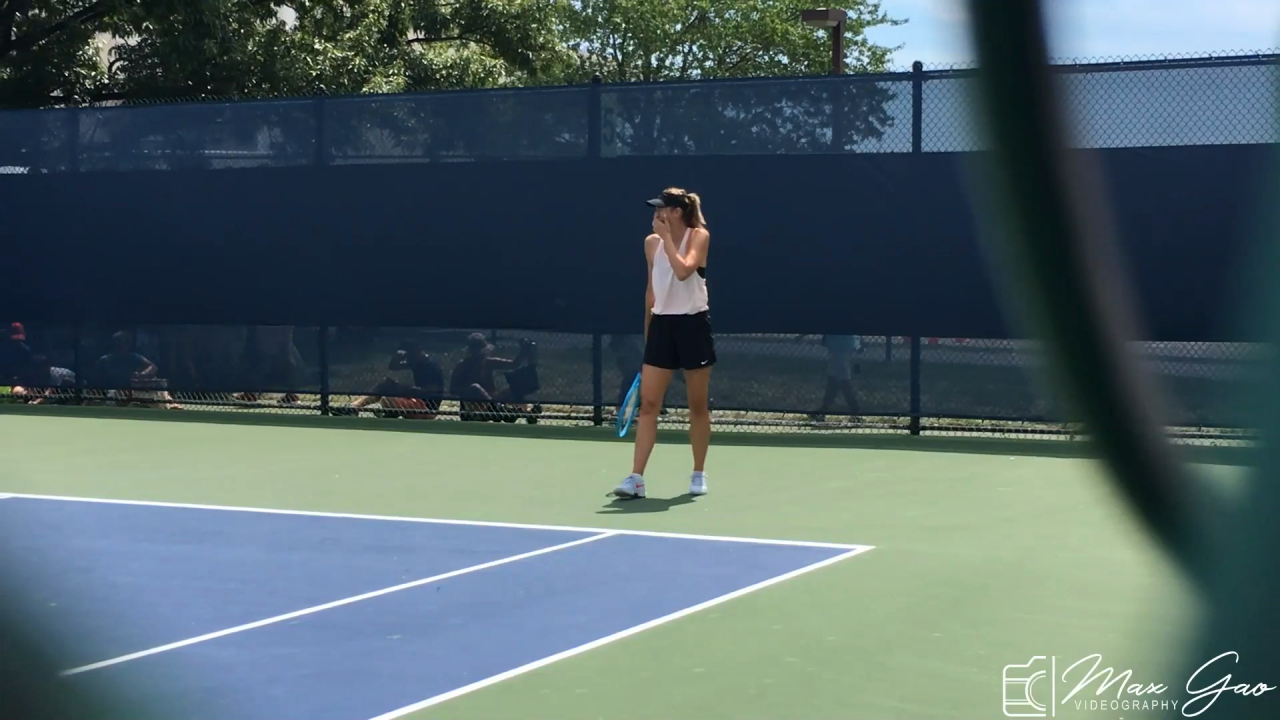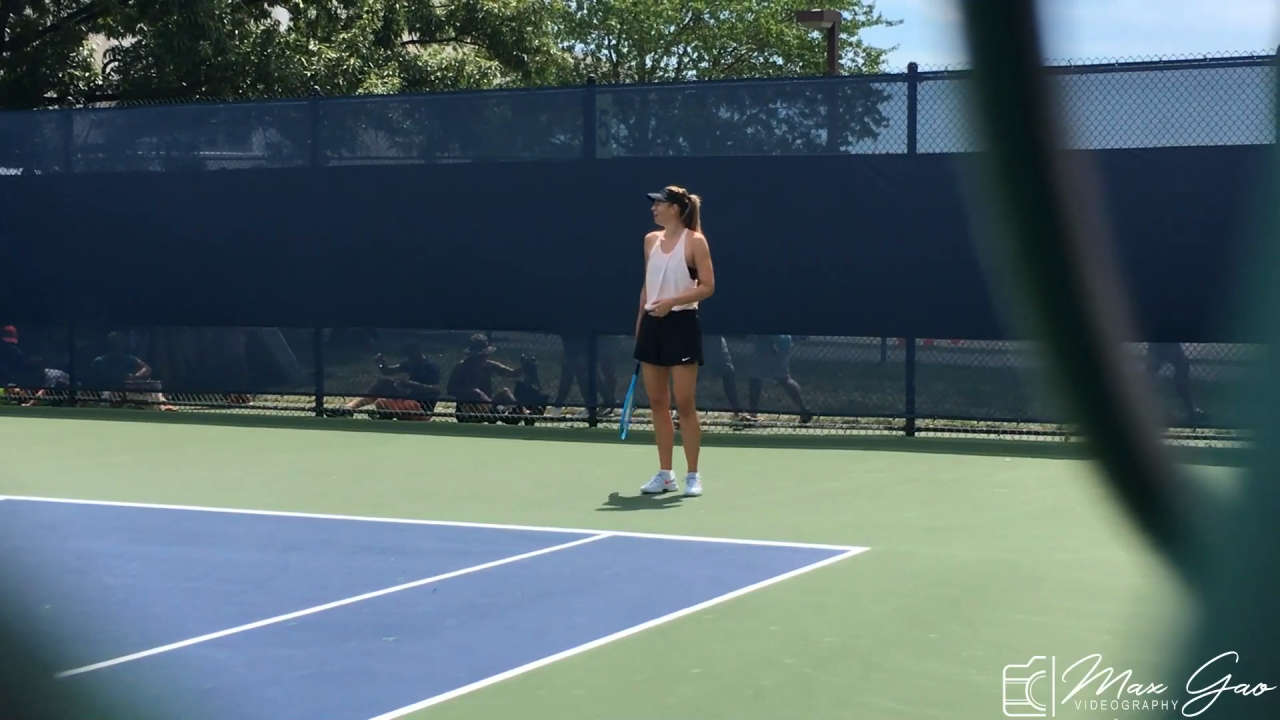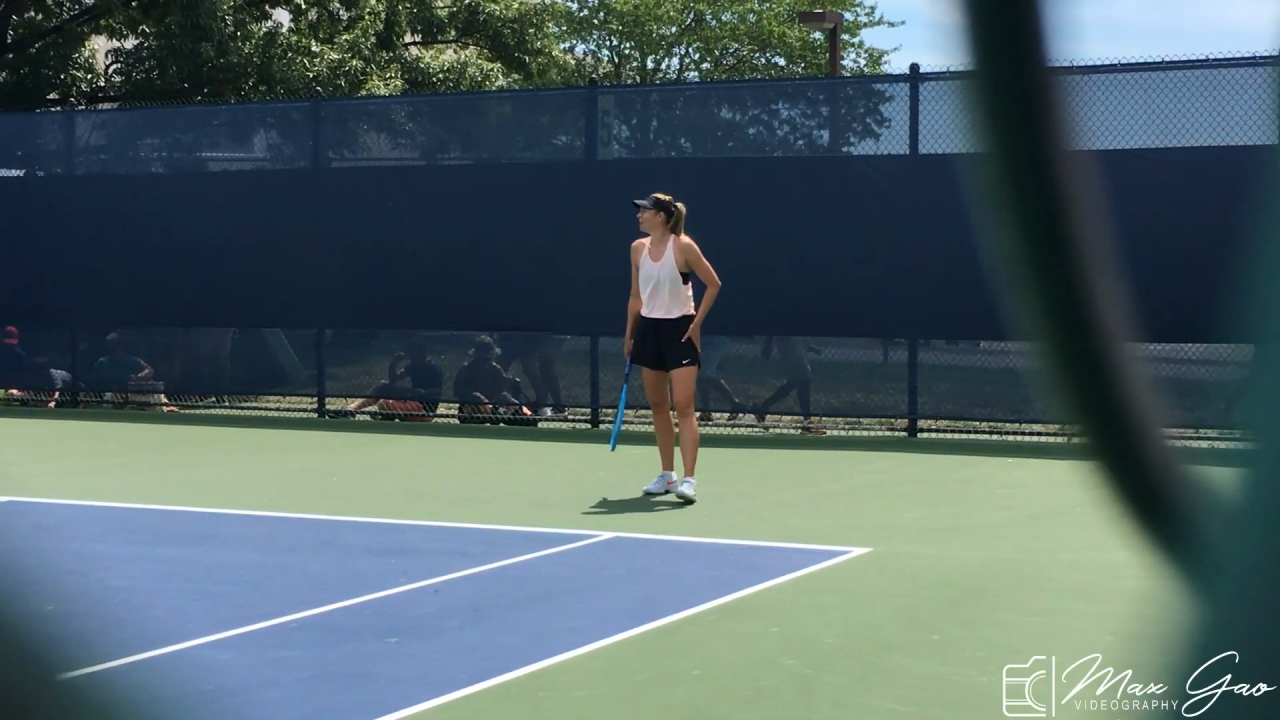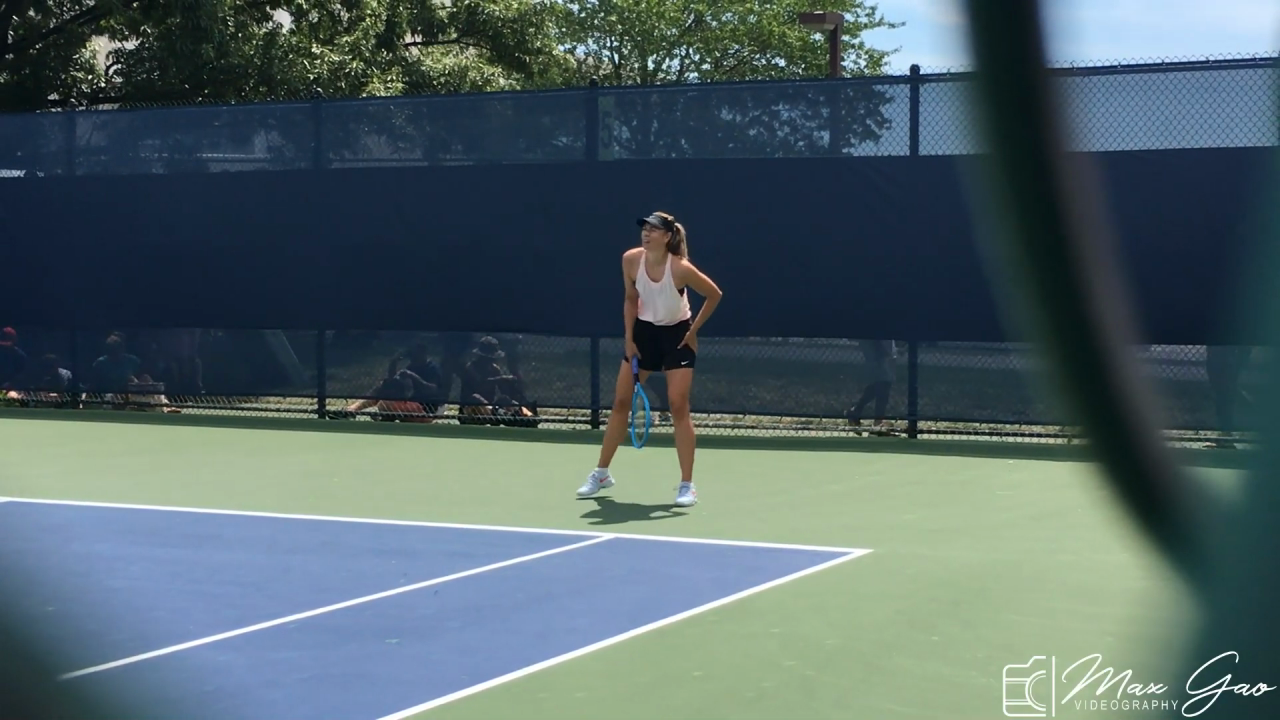
dt=0.7s
person 1, frame 1
left shoulder: (698, 236)
right shoulder: (651, 242)
left elbow: (684, 272)
left wrist: (667, 238)
right wrist: (647, 328)
left hip: (693, 325)
right hip: (661, 326)
left knee: (698, 406)
right knee: (648, 405)
left ankle: (698, 474)
right ankle: (636, 479)
person 1, frame 2
left shoulder: (695, 241)
right shoulder: (651, 240)
left elbow: (707, 287)
left wrist: (672, 300)
right wrist: (639, 321)
left hip: (681, 324)
right hip: (652, 325)
left knee: (684, 405)
right knee: (657, 403)
left ankle: (693, 475)
right ankle: (665, 474)
person 1, frame 3
left shoulder: (683, 246)
right shoulder: (638, 248)
left elbow: (714, 284)
left wrist: (697, 322)
right wrist: (629, 333)
left hip: (679, 329)
right hip: (649, 329)
left knee: (683, 406)
right knee: (657, 406)
left ankle: (689, 480)
right ankle: (667, 475)
person 1, frame 4
left shoulder: (680, 267)
right shoulder: (631, 259)
left elbow: (715, 295)
right elbow: (631, 300)
left wrist: (694, 330)
right wrist: (628, 338)
left hip: (677, 334)
right hip: (644, 331)
left knee: (678, 408)
right knee: (621, 402)
left ankle: (687, 485)
right ankle: (601, 473)
